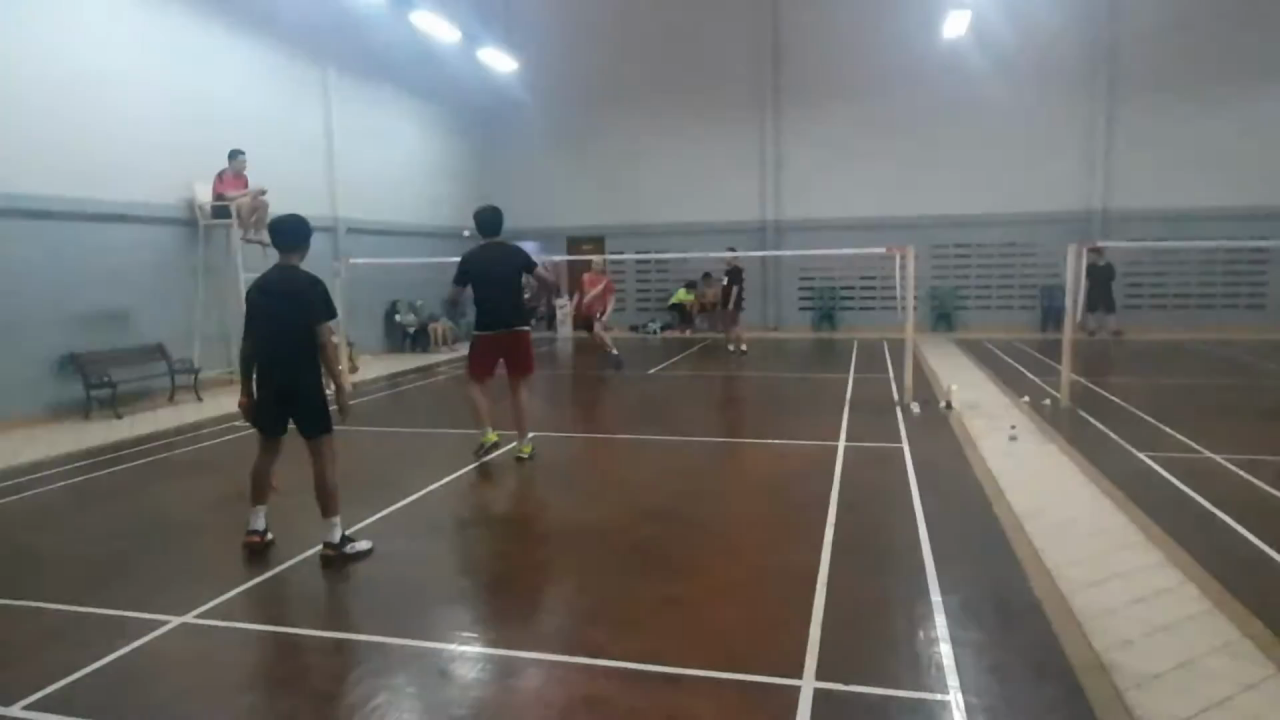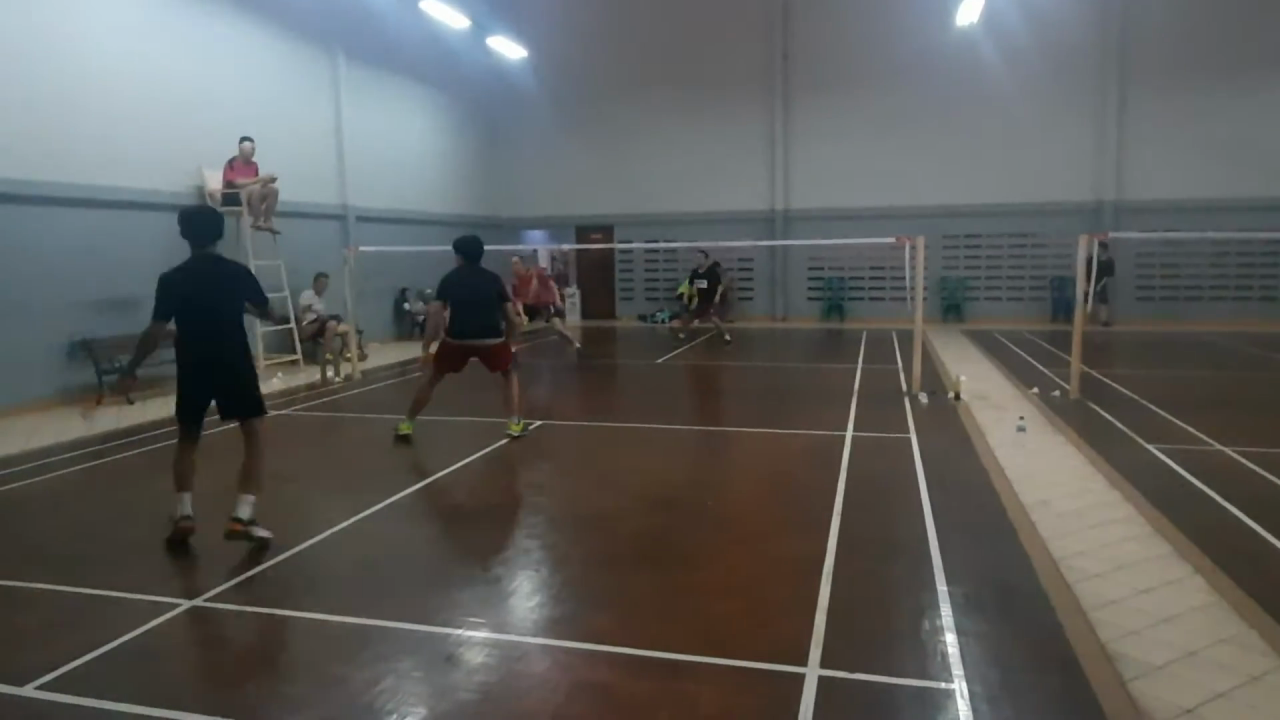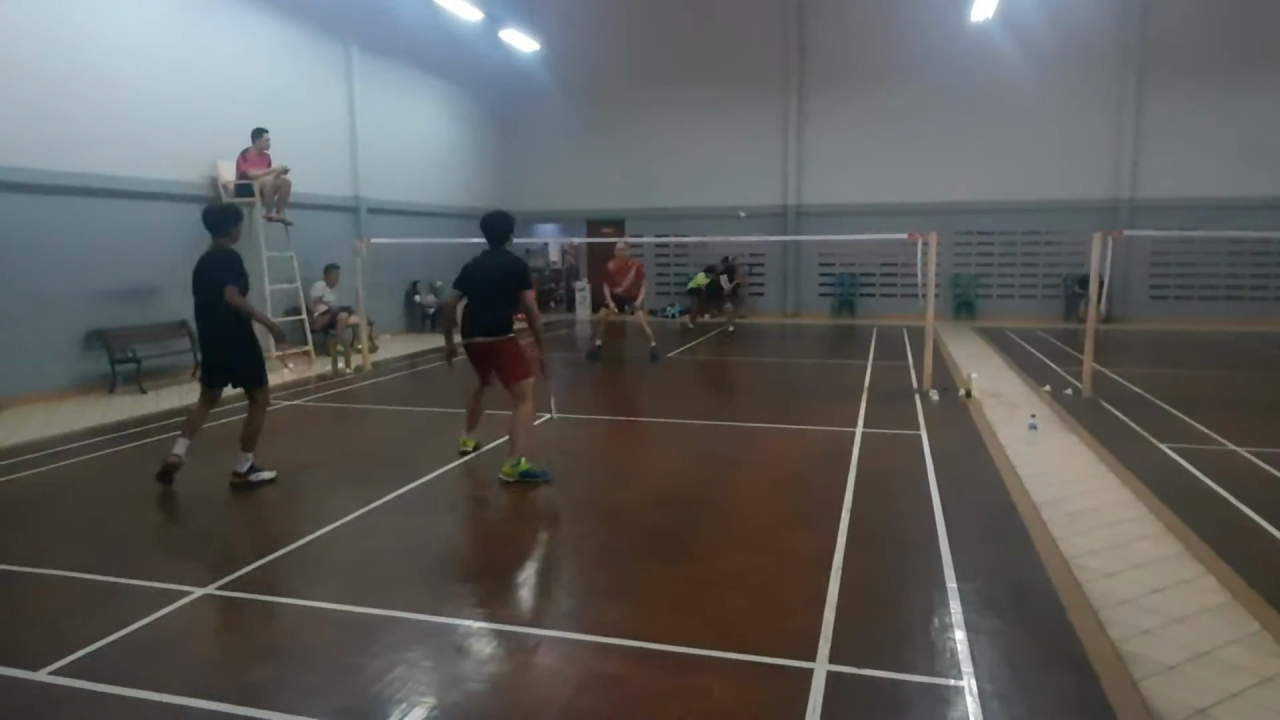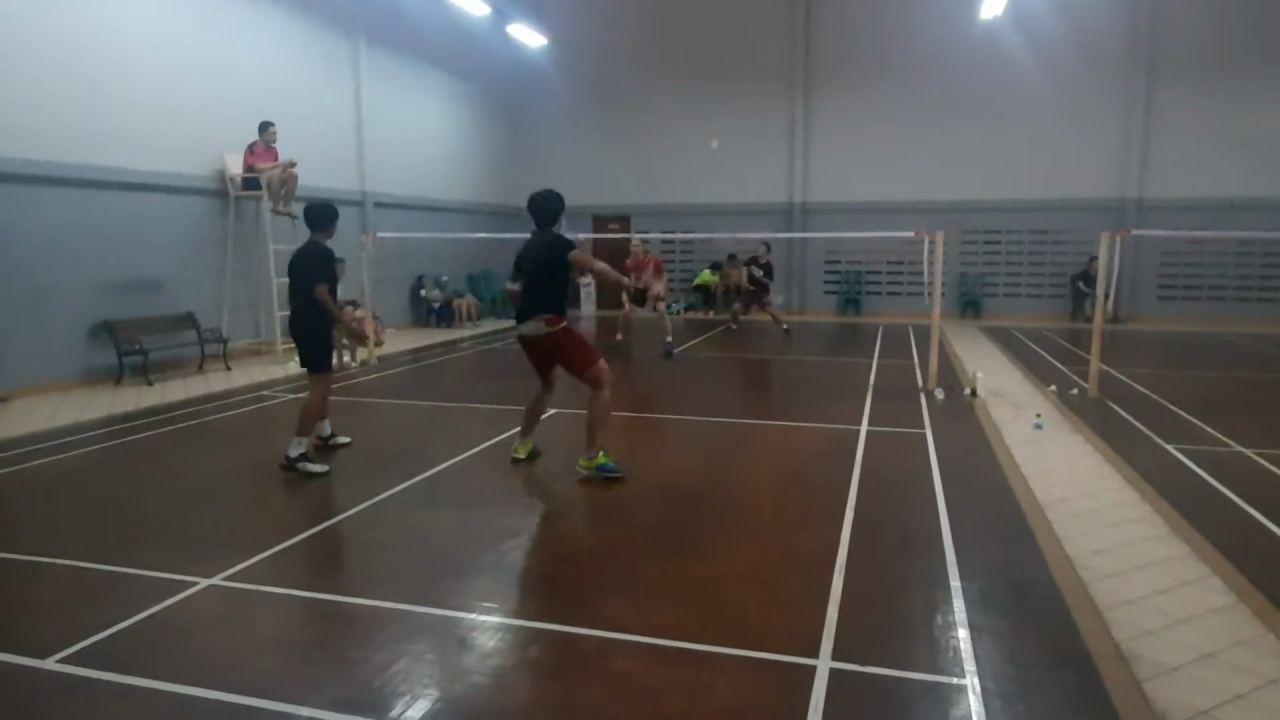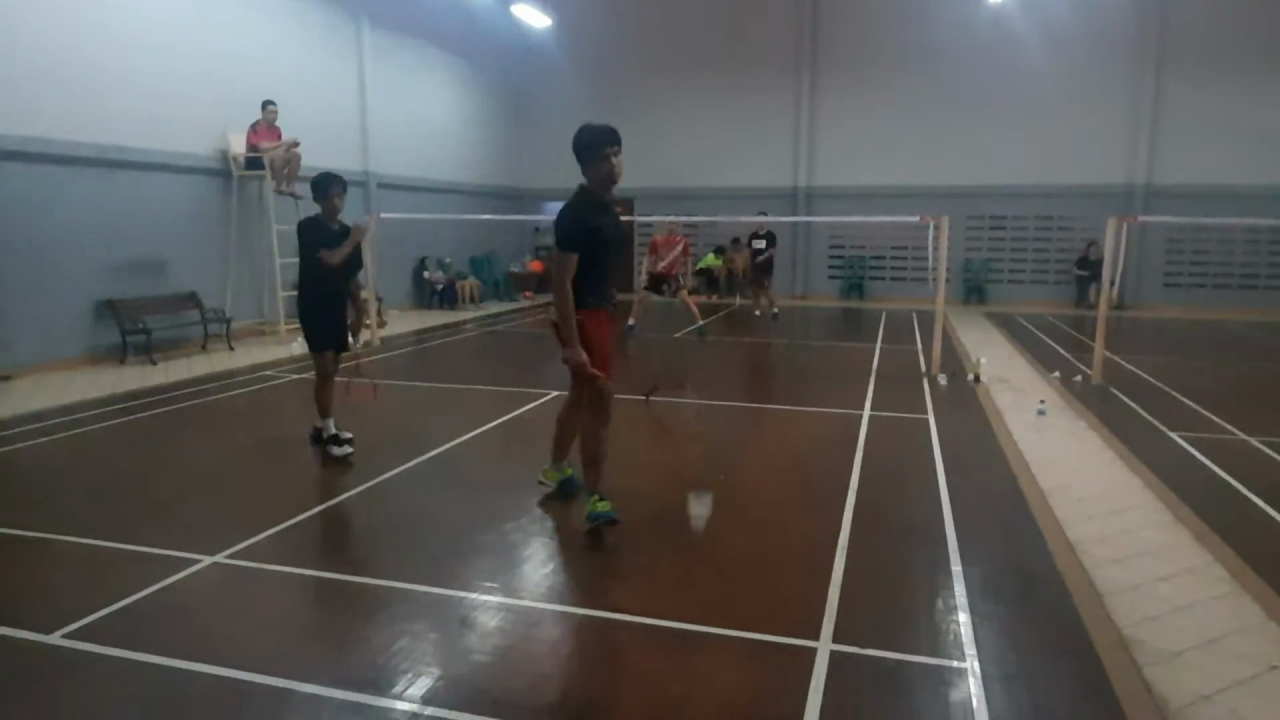
dt=1s
person 1, frame 1
left shoulder: (257, 287)
right shoulder: (310, 285)
left elbow: (248, 345)
right elbow: (324, 340)
left wrist: (247, 390)
right wrist: (340, 386)
left hip: (268, 383)
right hip: (303, 382)
left knee: (266, 452)
right knee: (323, 457)
left ankle: (256, 529)
right ankle: (334, 540)
person 1, frame 2
left shoulder: (171, 279)
right shoulder: (237, 274)
left elbow: (155, 332)
right elbow: (269, 314)
left wrist: (130, 371)
right wrist: (259, 310)
left hip: (192, 370)
right hip: (234, 366)
left knee: (188, 441)
right knee: (253, 438)
left ankle: (184, 515)
right ankle: (242, 518)
person 1, frame 3
left shoulder: (202, 262)
right shoulder: (230, 258)
right elbow: (232, 297)
right wrist: (268, 323)
left hip: (210, 341)
right hip: (237, 339)
left knee: (207, 400)
right knee: (259, 401)
left ankle: (176, 455)
right ankle: (243, 469)
person 1, frame 4
left shoulder: (298, 254)
right shoulder: (323, 253)
right elbow: (321, 293)
right wrist: (346, 325)
left hip: (300, 324)
right hip: (316, 326)
left knee: (321, 382)
right knee: (318, 388)
left ankle: (324, 433)
right ankle: (295, 454)
person 1, frame 5
left shoulder: (346, 232)
right shoulder: (308, 228)
left elbow: (352, 278)
right elbow: (332, 260)
left wrist: (358, 313)
right wrist: (355, 240)
left hip: (337, 308)
right hip: (313, 308)
left knee: (331, 369)
right knee: (325, 369)
left ankle: (324, 427)
right ankle: (329, 433)
person 2, frame 1
left shoulder: (470, 258)
right shoulder: (516, 253)
left elbow: (454, 298)
right elbow: (548, 281)
right wrist: (549, 287)
left hip: (485, 331)
right hip: (518, 328)
left knee: (476, 383)
right knee: (518, 386)
left ankle: (487, 433)
right ankle: (524, 444)
person 2, frame 2
left shoulder: (450, 279)
right shoulder: (494, 279)
left elbow: (435, 315)
right elbow: (513, 319)
left wrist: (426, 349)
right wrist: (509, 345)
left hip: (456, 339)
right hip: (491, 339)
left knee: (432, 378)
right knee: (509, 372)
left ankle: (406, 424)
right ankle: (514, 423)
person 2, frame 3
left shoulder: (472, 266)
right shoulder: (516, 264)
left elbow: (448, 305)
right elbow: (531, 310)
left wrist: (449, 341)
right wrist: (541, 348)
left hip: (471, 337)
right hip: (499, 337)
left knee: (483, 382)
right knee: (525, 396)
left ankle: (468, 440)
right ankle: (515, 464)
person 2, frame 4
left shoulder: (526, 250)
right shoulder: (556, 242)
left elbow: (514, 290)
right elbow: (592, 266)
right wrist: (621, 278)
left hip: (526, 329)
right hip: (550, 325)
left knee: (547, 385)
right knee: (603, 382)
left ankle: (523, 445)
right ankle: (592, 458)
person 2, frame 5
left shoulder: (607, 204)
right shoulder: (576, 213)
right elbow: (561, 281)
right wrist: (571, 343)
left hip: (597, 310)
right hip: (581, 314)
left knee: (583, 395)
right knee: (600, 401)
left ankle: (556, 471)
right ankle: (596, 501)
